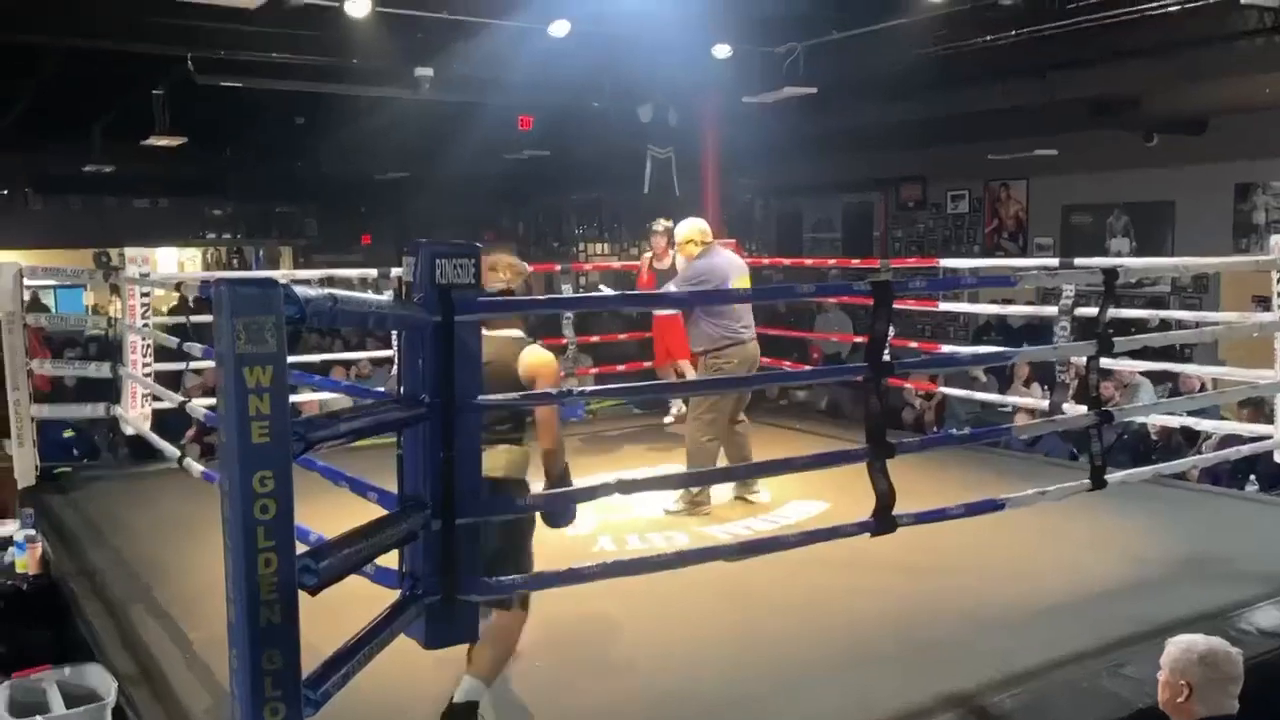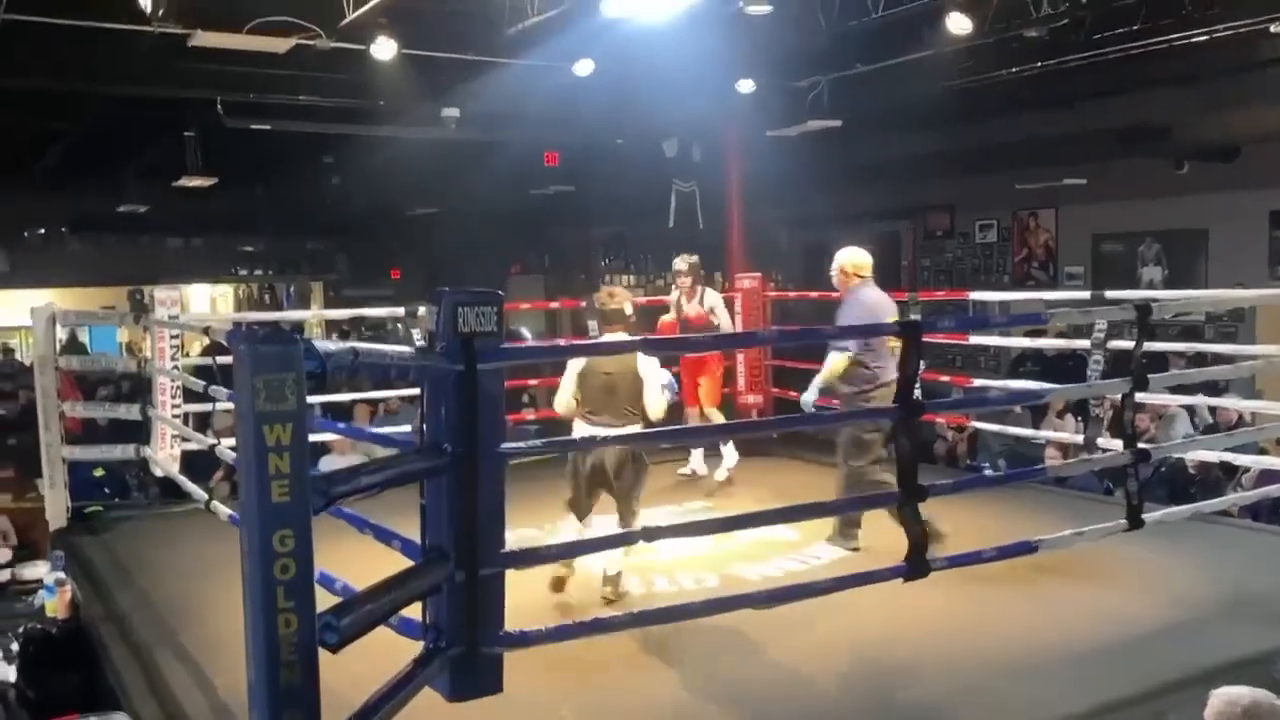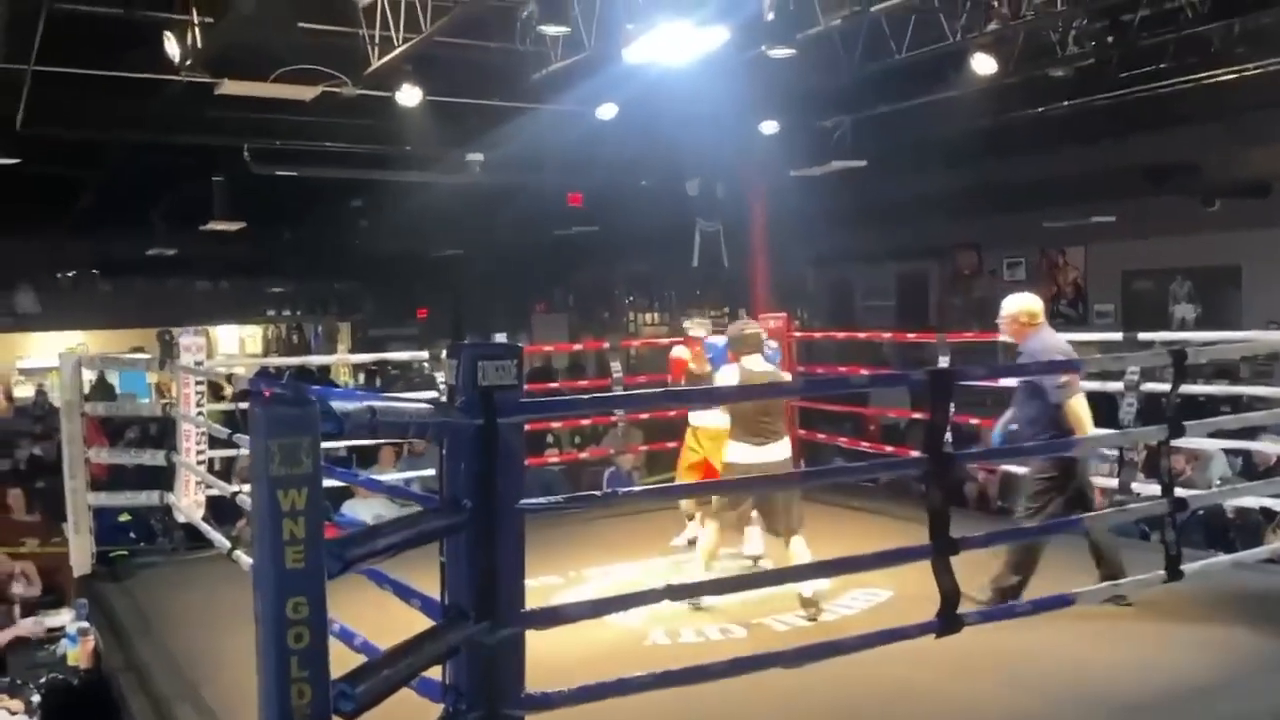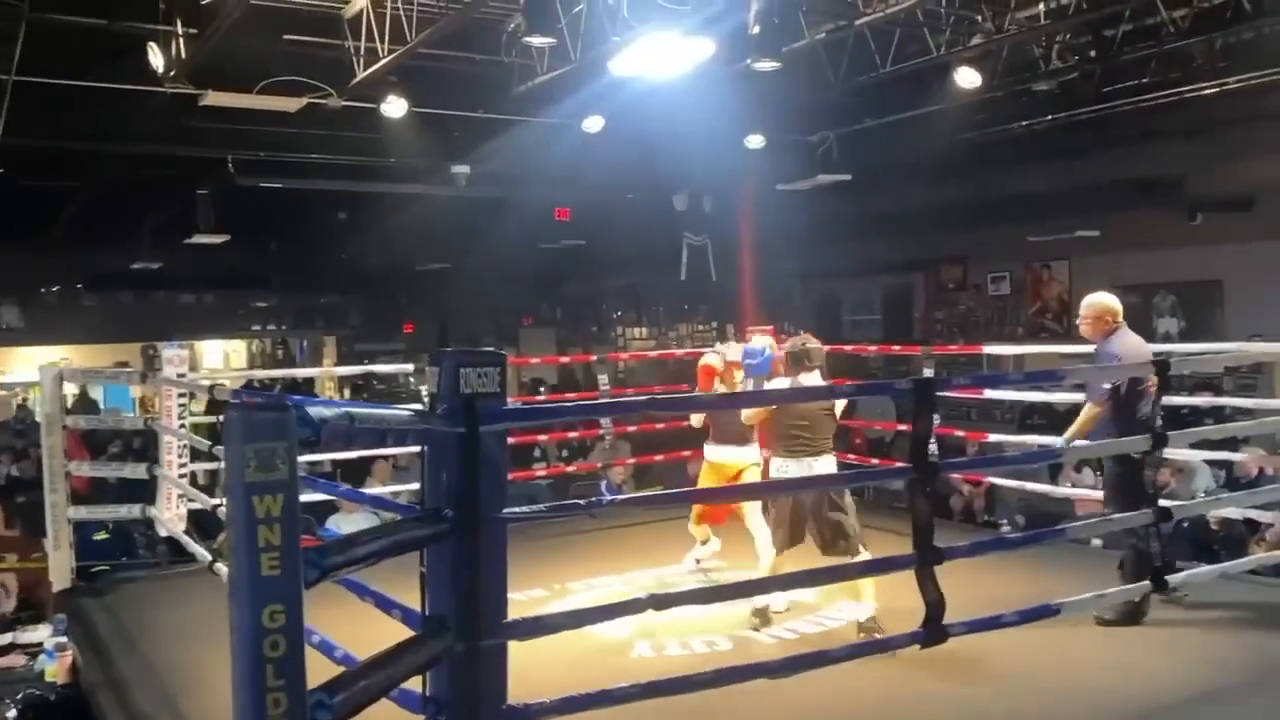
dt=0.7s
person 1, frame 1
right shoulder: (538, 359)
right elbow: (548, 440)
right wrist: (558, 482)
right hip: (499, 481)
left knee: (482, 581)
right knee: (509, 601)
left ankle: (483, 654)
person 1, frame 2
left shoulder: (582, 356)
right shoulder: (644, 359)
left elbow: (561, 407)
right elbow: (656, 413)
right wrist: (666, 394)
right hip: (625, 446)
left knee: (578, 510)
right knee: (626, 515)
left ankle: (564, 564)
right ankle: (611, 578)
person 1, frame 3
left shoulder: (729, 374)
right shoulder: (783, 378)
left hip: (740, 464)
right hip: (777, 462)
left knee: (714, 521)
right knee: (792, 532)
right ankle: (809, 597)
person 1, frame 4
left shoulder: (779, 386)
right shoulder: (837, 397)
left elbow: (747, 418)
left hip: (784, 478)
right hip: (822, 479)
left knee: (778, 548)
right knee: (855, 550)
left ankle: (760, 609)
right ankle: (867, 619)
person 2, frame 1
left shoulder: (703, 268)
right shoulder: (732, 260)
left hip: (723, 356)
right hip: (745, 349)
left knee: (702, 425)
right knee: (733, 417)
left ankle: (697, 497)
right ankle: (748, 483)
person 2, frame 2
left shoulder: (857, 303)
right shoulder: (881, 299)
left elbow: (842, 352)
left wrist: (816, 387)
left hip: (869, 396)
right hip: (884, 391)
left knee: (872, 468)
right knee: (852, 462)
right ankle: (845, 532)
person 2, frame 3
left shoulder: (1043, 349)
right shoulder: (1037, 347)
left elbow: (1071, 397)
right elbow: (1029, 398)
right wrist: (1005, 423)
right hip: (1060, 444)
left knee: (1032, 515)
right knee: (1083, 514)
left ankle: (1005, 591)
right ankle: (1116, 583)
person 2, frame 4
left shoulder: (1115, 351)
right shoulder: (1132, 343)
left elbow: (1099, 404)
left wrist: (1066, 439)
left hip: (1127, 448)
right knee: (1140, 515)
left ankle: (1132, 604)
person 3, frame 1
left shoulder: (681, 260)
right shoulder: (647, 260)
right elbow: (641, 291)
right wrist: (643, 271)
left hip: (679, 316)
right hip: (658, 319)
left knee: (682, 361)
right knee: (662, 364)
right ankle: (677, 405)
person 3, frame 2
left shoulder: (711, 297)
right shoulder: (676, 297)
left elbow: (728, 327)
left wrist: (708, 318)
right wrist: (667, 326)
left hip: (709, 358)
right hip: (687, 359)
left knee: (709, 408)
right knee: (691, 409)
left ankle: (728, 453)
right ankle: (697, 461)
person 3, frame 3
left shoulder: (720, 358)
right shoulder: (681, 362)
right wrist: (675, 378)
left hip: (724, 430)
right hip: (696, 431)
right knee: (682, 485)
right ankle: (693, 527)
person 3, frame 4
right shoulder: (708, 385)
right elbow: (695, 422)
right wrist: (705, 389)
left hip: (747, 462)
right hip: (716, 462)
left knee: (753, 516)
right knee: (696, 521)
left ankle: (769, 572)
right ankle: (706, 543)
